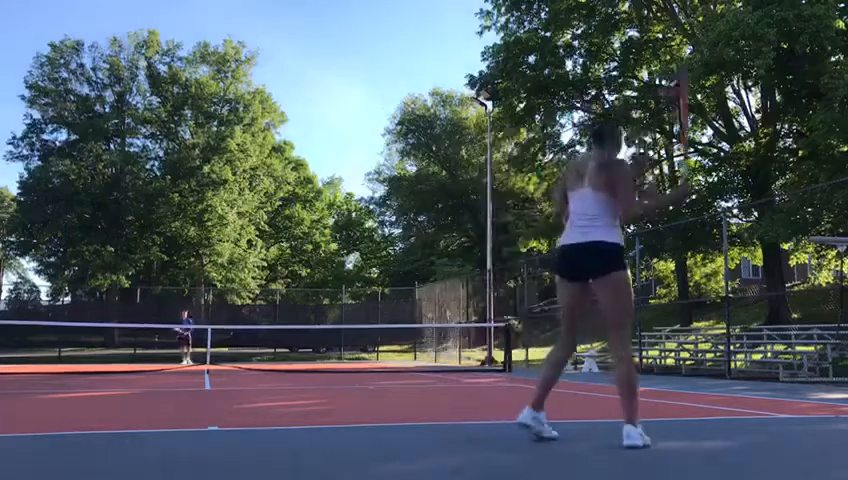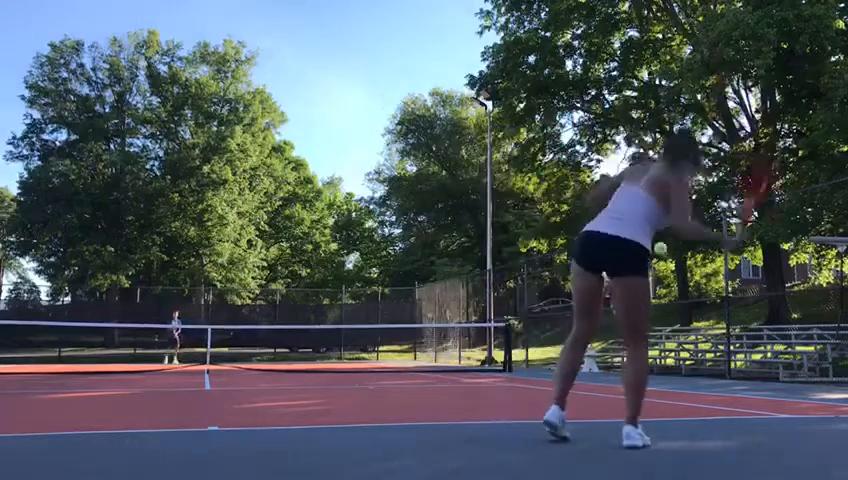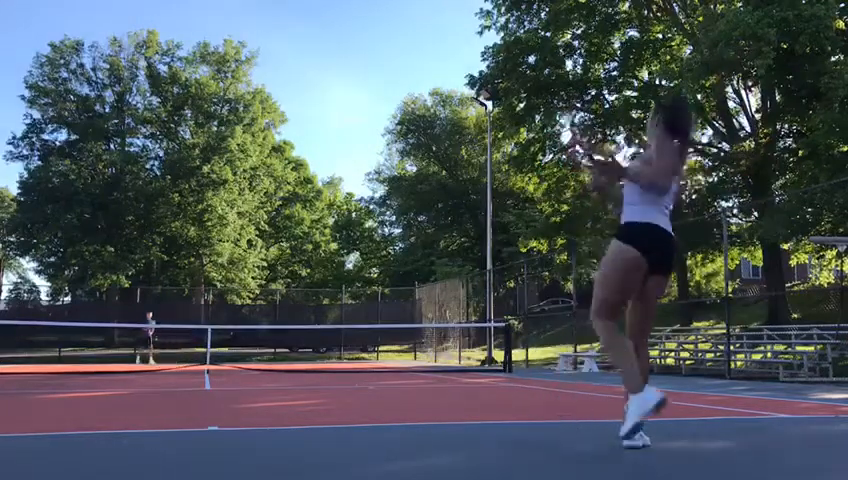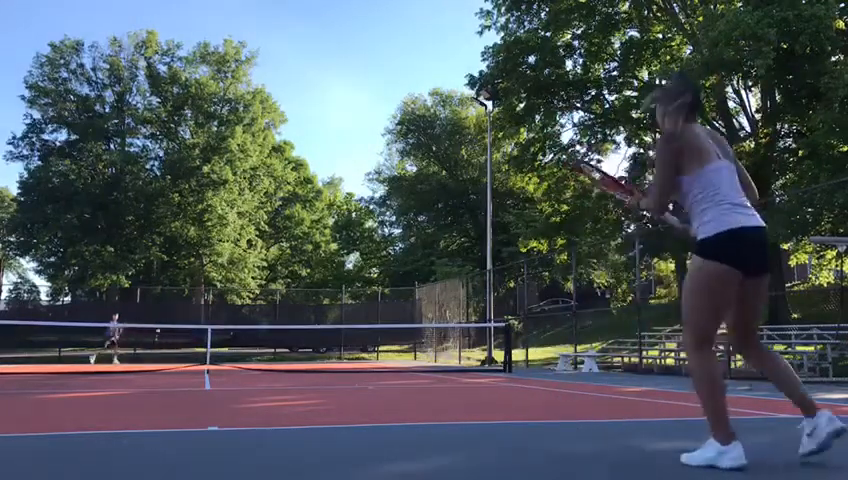
dt=0.7s
person 1, frame 1
left shoulder: (571, 168)
right shoulder: (617, 167)
right elbow: (629, 213)
right wrist: (672, 198)
left hip: (568, 252)
right hip: (604, 253)
left knee: (566, 340)
right knee: (621, 341)
left ankle: (533, 411)
right ankle: (631, 426)
person 1, frame 2
left shoulder: (637, 168)
right shoulder: (677, 181)
left elbow: (596, 195)
right elbow: (682, 226)
right wrist: (721, 239)
left hip: (590, 240)
right hip: (627, 251)
left knee: (580, 332)
right knee: (636, 343)
left ankle: (557, 409)
right ankle: (632, 426)
person 1, frame 3
left shoulder: (661, 142)
right shoulder: (676, 156)
left elbow: (659, 182)
left wrist: (621, 170)
right wrist: (609, 175)
left hip: (638, 235)
right hip: (663, 244)
left knee: (602, 316)
right knee: (638, 336)
left ankle: (640, 391)
right ankle: (632, 425)
person 1, frame 4
left shoulder: (671, 138)
right shoulder: (715, 139)
left elbow: (658, 203)
right elbow: (751, 192)
left wrist: (642, 202)
left hip: (720, 244)
right hip: (755, 238)
left knee: (695, 344)
right knee: (747, 344)
left ankle: (723, 444)
